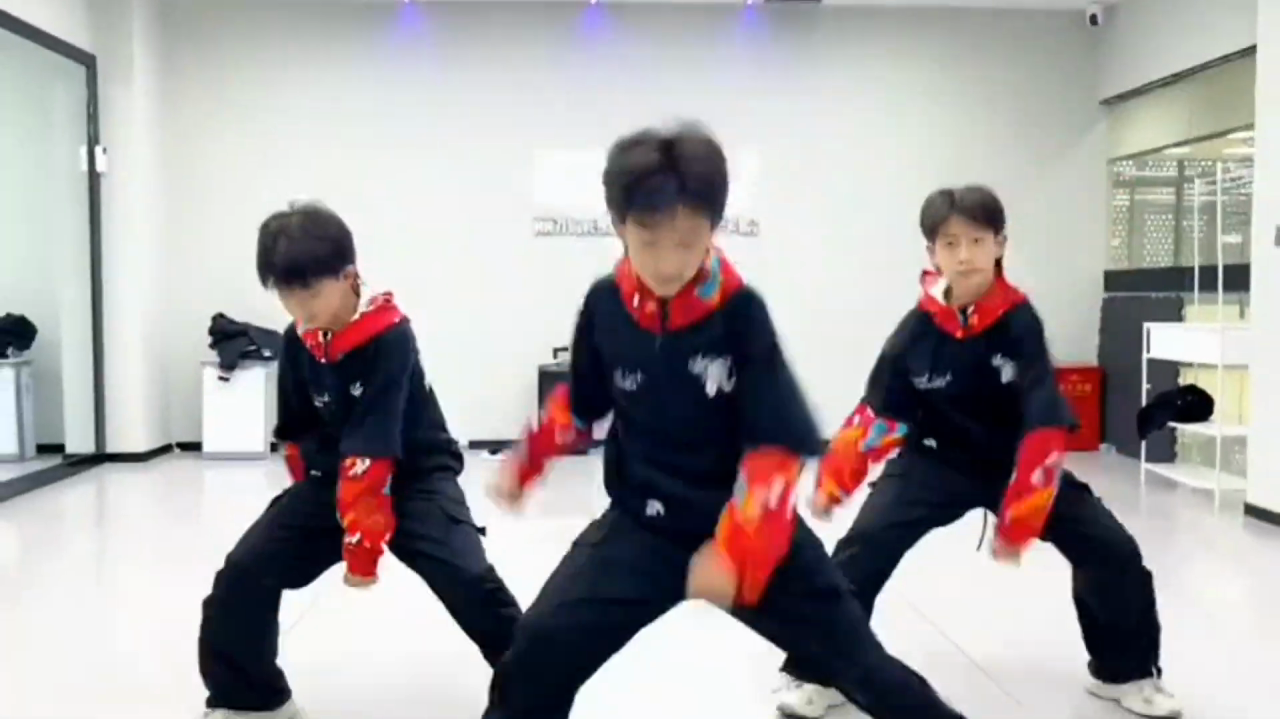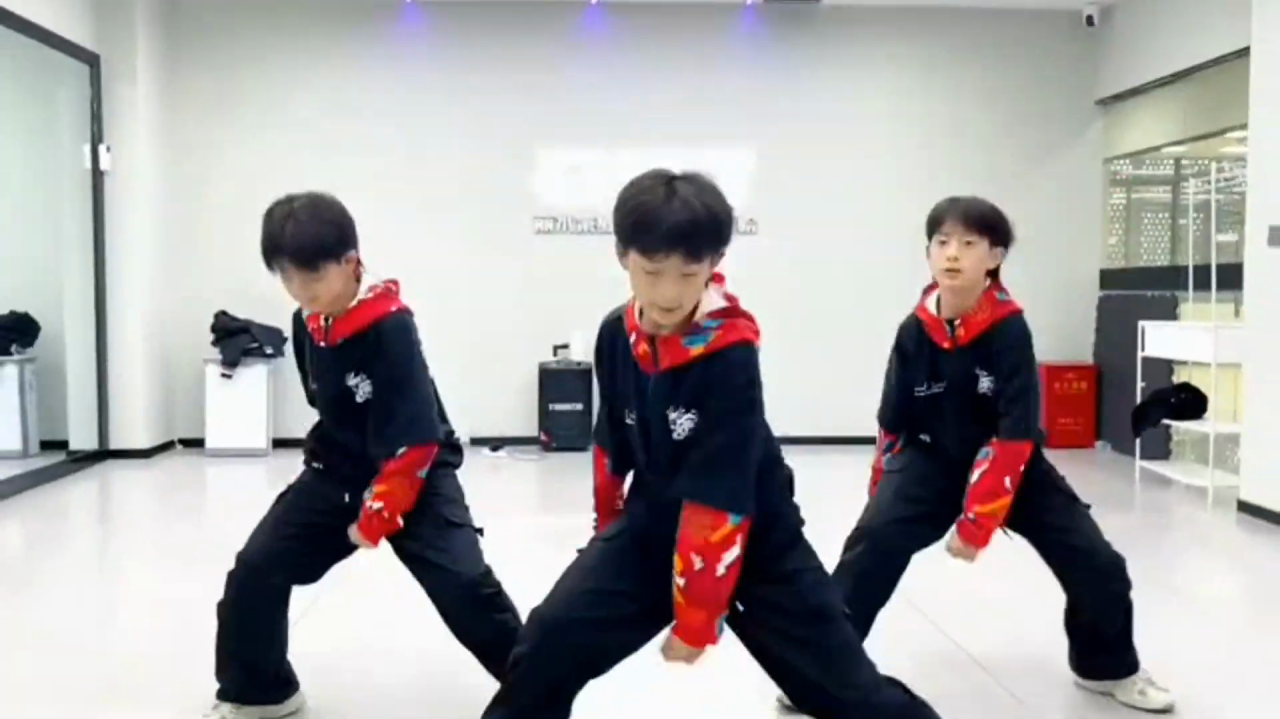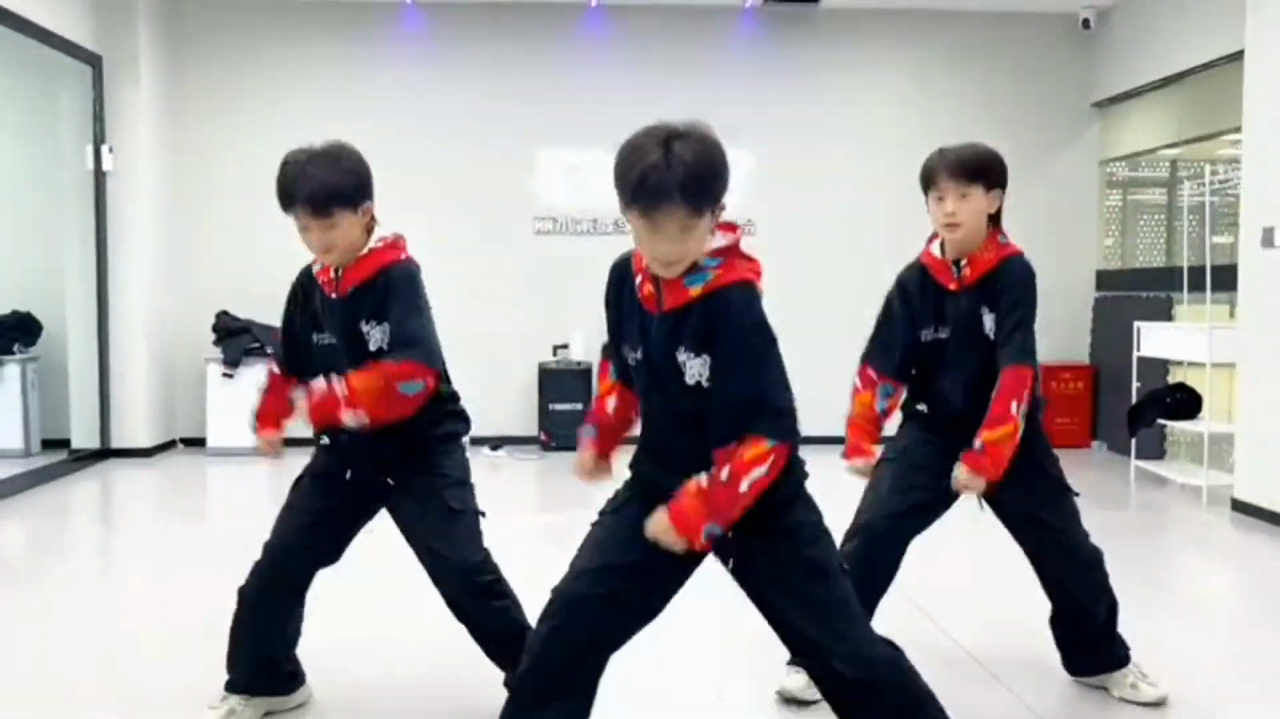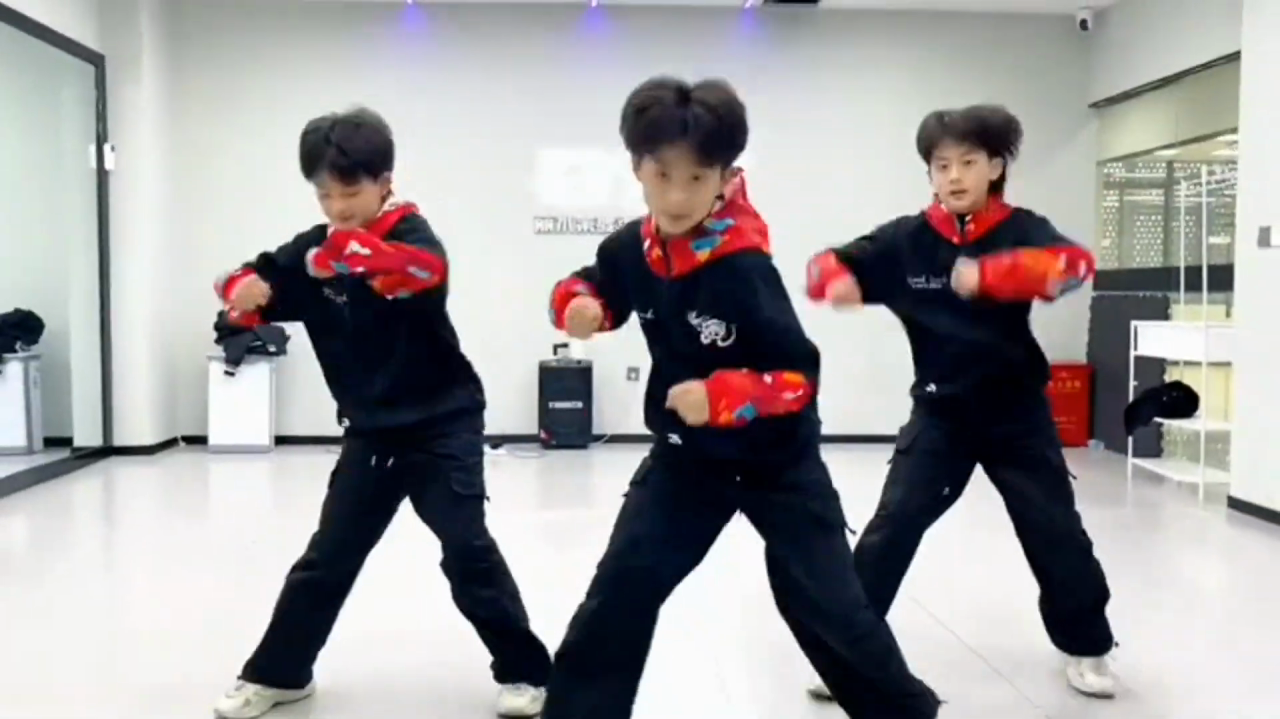
dt=0.1s
person 1, frame 1
left shoulder: (738, 314)
right shoulder: (604, 305)
left elbow: (783, 447)
right elbow: (581, 396)
left wrist: (742, 553)
right wrist: (527, 461)
left hip: (749, 523)
right hip: (647, 518)
left knee: (854, 661)
right knee: (545, 646)
person 1, frame 2
left shoulder: (729, 362)
right shoulder: (616, 335)
left elbow: (720, 504)
left wrist: (696, 623)
right wrist: (607, 511)
left hip: (750, 544)
right hip: (651, 530)
right knee: (546, 651)
person 1, frame 3
left shoulder: (734, 303)
right shoulder: (626, 283)
left elbow: (766, 440)
left wrist: (697, 519)
right wrist: (602, 431)
left hip: (761, 498)
right hip: (664, 481)
left knee: (843, 644)
right knee: (572, 625)
person 1, frame 4
left shoulder: (743, 266)
right shoulder: (629, 248)
left elbow: (799, 375)
right elbow: (592, 287)
left wrist: (718, 399)
right wrist: (577, 306)
left hip: (776, 458)
right hip: (683, 449)
left knee: (835, 612)
right knee: (617, 596)
person 2, frame 1
left shoulder: (389, 343)
right shoulder: (298, 344)
left elbow: (374, 451)
left wrist: (364, 550)
right wrist: (306, 489)
left hip: (414, 478)
right hip: (332, 479)
left knee: (469, 579)
right knee: (242, 576)
person 2, frame 2
left shoulder: (390, 331)
right shoulder: (306, 328)
left elbow: (413, 441)
left wrist: (378, 517)
right wrist: (332, 494)
left hip: (416, 477)
right hip: (336, 474)
left knee: (465, 583)
right knee: (255, 573)
person 2, frame 3
left shoulder: (395, 274)
right shoulder: (308, 288)
left elbow: (412, 377)
right elbow: (292, 365)
left wrist: (327, 402)
right wrist: (272, 414)
left hip: (423, 449)
right hip: (346, 453)
left knee: (463, 565)
right knee: (281, 565)
person 2, frame 4
left shoulder: (410, 233)
right shoulder: (314, 247)
left elbow: (425, 271)
right elbow: (256, 285)
left wrist: (342, 252)
right wrist: (245, 290)
left hip: (442, 429)
right hip: (370, 436)
left knee: (468, 550)
right knee: (329, 557)
left ankle: (525, 670)
person 3, frame 1
left shoulder: (1020, 320)
right shoulder: (919, 326)
left elbow: (1046, 423)
right elbow: (878, 411)
left wrist: (1022, 522)
right wrist: (835, 481)
left hip: (1015, 456)
right hip: (935, 459)
left knee: (1112, 552)
right knee: (866, 545)
left ankle: (1125, 669)
right ankle: (815, 673)
person 3, frame 2
left shoulder: (1008, 332)
right shoulder: (914, 334)
left elbow: (1013, 437)
right elbow: (893, 427)
left wrist: (977, 524)
right wrist: (880, 496)
left hip: (1008, 463)
right hip: (933, 459)
left knee: (1095, 561)
right knee: (874, 542)
left ankle: (1109, 669)
person 3, frame 3
left shoulder: (1014, 274)
right shoulder: (914, 282)
left elbow: (1017, 377)
right elbow: (880, 368)
left wrist: (986, 458)
right wrist: (861, 439)
left hip: (1011, 434)
right hip: (931, 429)
left knee: (1066, 547)
right knee: (873, 533)
left ankle: (1101, 660)
person 3, frame 4
left shoulder: (1019, 229)
right shoulder: (907, 238)
left elbow: (1074, 265)
right elbow: (832, 263)
left wrist: (988, 275)
right wrist: (834, 282)
left hip: (1015, 412)
right hip: (939, 412)
left knee: (1058, 531)
right knee: (893, 527)
left ankle: (1085, 646)
